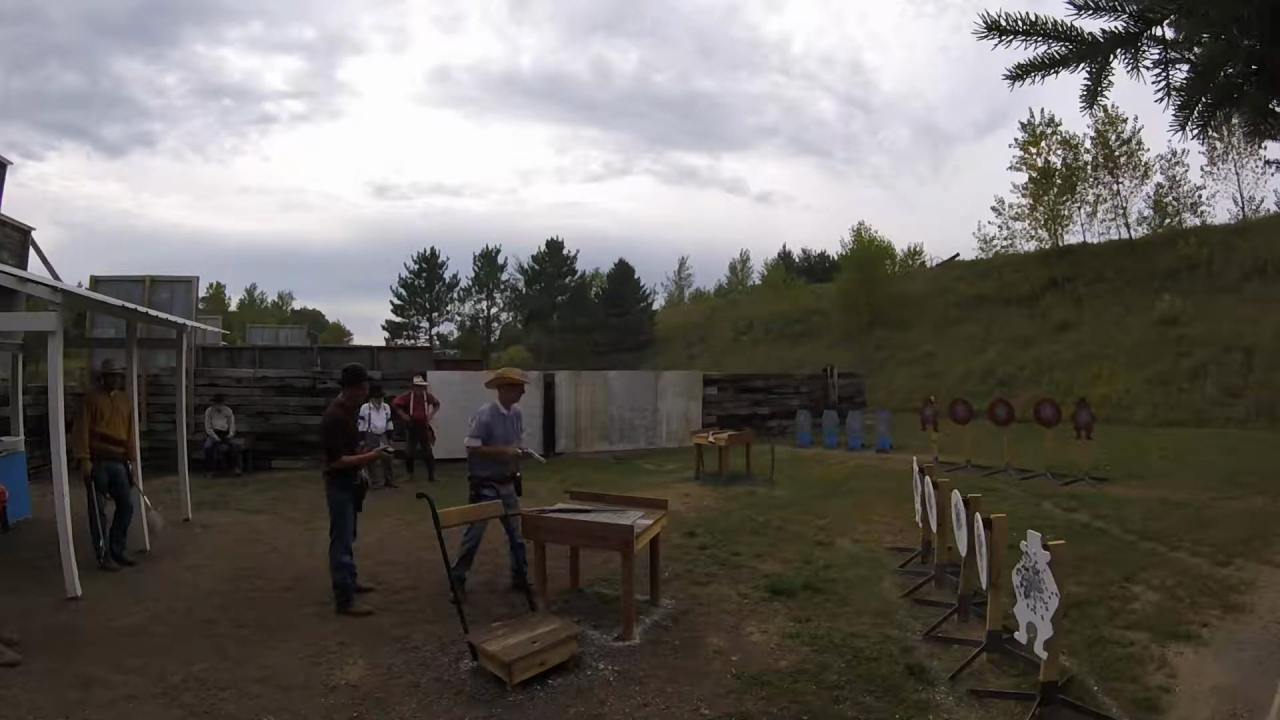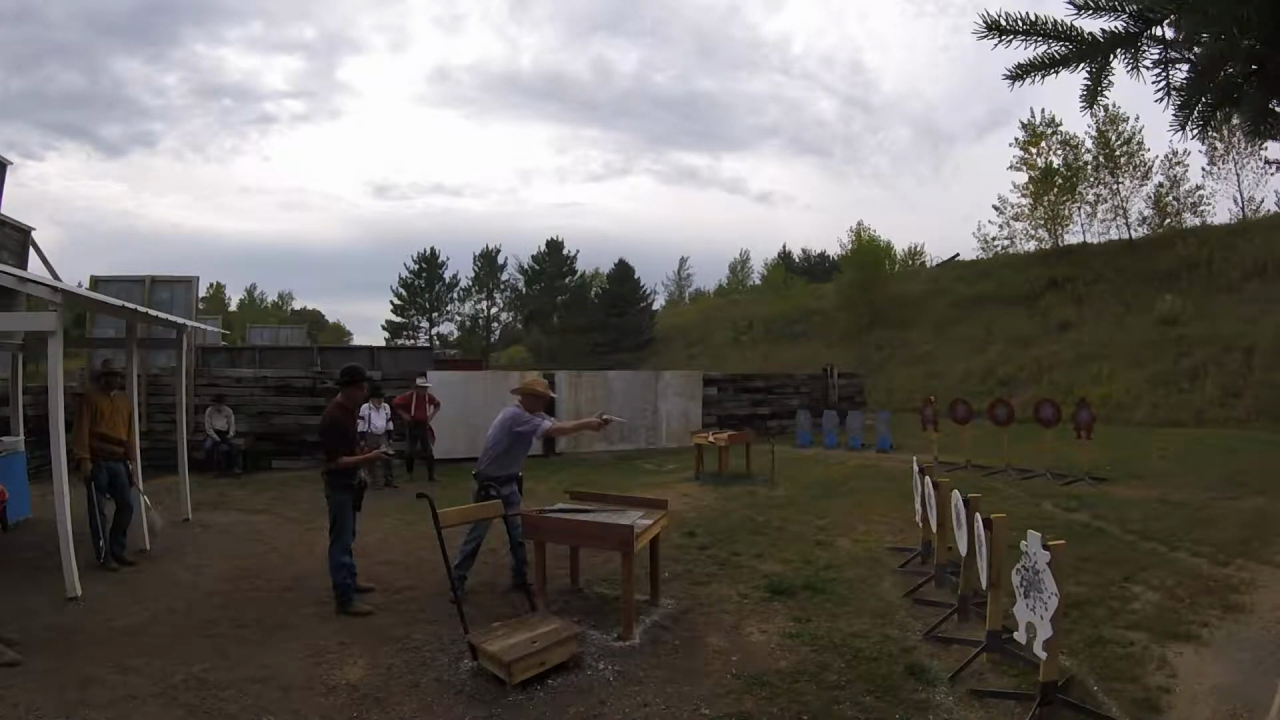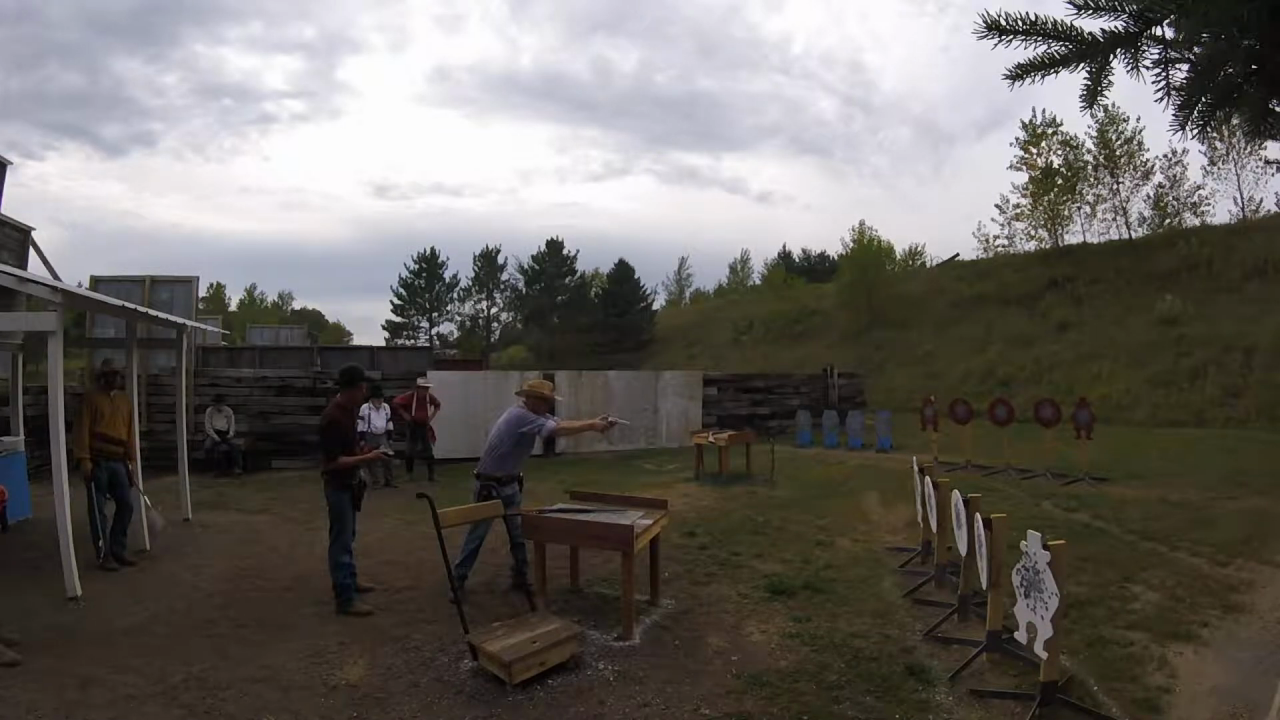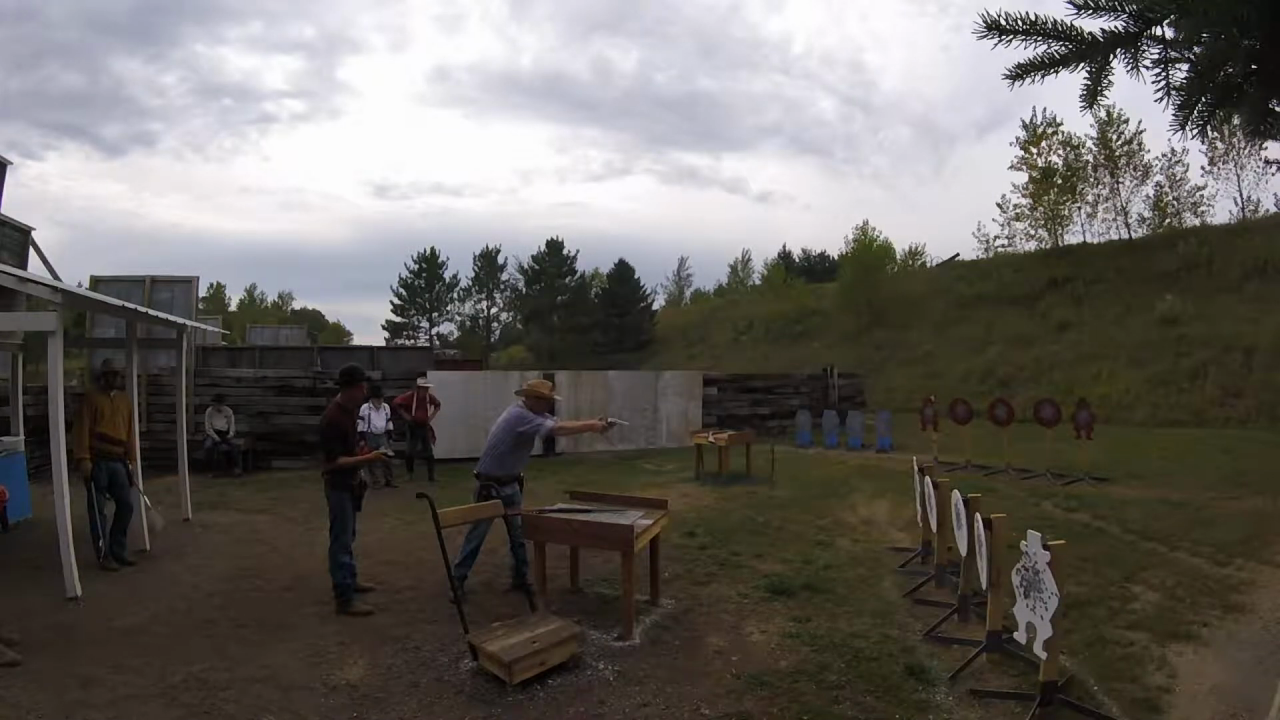
dt=0.5s
person 1, frame 1
left shoulder: (351, 410)
right shoulder: (334, 417)
right elbow: (336, 461)
left wrist: (365, 454)
right wrist: (369, 457)
left hip: (350, 482)
right hip: (339, 484)
left knee: (348, 536)
right knee: (341, 540)
left ankle: (349, 580)
right ankle: (344, 600)
person 1, frame 2
left shoulder: (350, 410)
right shoulder: (333, 417)
right elbow: (335, 461)
left wrist: (364, 454)
right wrist: (368, 458)
left hip: (350, 481)
right hip: (338, 484)
left knee: (348, 537)
right knee: (341, 540)
left ankle: (350, 580)
right ankle: (344, 600)
person 1, frame 3
left shoulder: (350, 410)
right shoulder: (332, 418)
right elbow: (334, 461)
left wrist: (363, 454)
right wrist: (366, 458)
left hip: (349, 481)
right hip: (337, 484)
left knee: (347, 536)
right knee: (341, 540)
left ankle: (350, 580)
right ankle: (344, 599)
person 1, frame 4
left shoulder: (350, 410)
right shoulder: (332, 418)
right elbow: (334, 461)
left wrist: (363, 456)
right wrist: (367, 459)
left hip: (349, 481)
right hip: (338, 484)
left knee: (348, 536)
right knee: (341, 540)
left ankle: (350, 580)
right ankle: (344, 599)
person 2, frame 1
left shoulder: (516, 413)
right shoulder: (485, 414)
right elbow: (472, 448)
left wrist: (518, 452)
right wrist: (504, 451)
left hip: (508, 484)
right hip: (484, 486)
left knee: (516, 535)
right knee: (474, 535)
left ankle: (520, 578)
right ankle: (457, 580)
person 2, frame 2
left shoulder: (530, 415)
right shoulder: (515, 416)
left elbow: (557, 425)
right elbow: (552, 431)
left wrist: (588, 423)
right wrist: (585, 424)
left hip: (509, 483)
right hip: (489, 485)
left knee: (518, 534)
right knee: (477, 534)
left ankle: (520, 578)
right ankle: (458, 580)
person 2, frame 3
left shoulder: (533, 415)
right shoulder: (520, 416)
left elbow: (561, 423)
right elbow: (558, 431)
left wrist: (594, 422)
right wrist: (591, 425)
left hip: (510, 484)
right hip: (490, 484)
left knee: (518, 533)
right knee: (477, 534)
left ankle: (520, 578)
right ankle: (458, 580)
person 2, frame 4
left shoulder: (532, 414)
right shoulder: (518, 415)
left elbow: (560, 423)
right elbow: (557, 430)
left wrist: (592, 424)
right wrist: (590, 426)
left hip: (510, 483)
right hip: (490, 485)
left knee: (518, 534)
right knee: (477, 534)
left ankle: (520, 578)
right ankle: (458, 580)
person 3, frame 1
left shoulder: (125, 400)
right shoulder: (92, 399)
right elbow: (81, 430)
left wrist: (130, 458)
right wrist: (83, 459)
left hip: (118, 462)
right hip: (97, 462)
left knee: (126, 506)
right knee: (98, 510)
left ankle: (117, 550)
right ankle: (104, 555)
person 3, frame 2
left shoulder: (124, 400)
right shoulder: (91, 398)
right elbow: (81, 429)
left wrist: (130, 459)
right wrist: (83, 459)
left hip: (118, 462)
right hip: (97, 462)
left knee: (126, 506)
right knee: (98, 510)
left ankle: (117, 550)
right ankle: (104, 556)
person 3, frame 3
left shoulder: (124, 400)
right shoulder: (92, 398)
right elbow: (82, 429)
left wrist: (130, 459)
right wrist: (83, 458)
left hip: (118, 462)
right hip: (97, 461)
left knee: (126, 506)
right knee: (98, 510)
left ankle: (117, 550)
right ankle: (104, 555)
person 3, frame 4
left shoulder: (124, 400)
right shoulder: (92, 398)
right elbow: (82, 429)
left wrist: (130, 459)
right wrist: (83, 458)
left hip: (118, 462)
right hip: (97, 462)
left knee: (126, 506)
right knee: (98, 510)
left ankle: (117, 550)
right ankle: (104, 555)
